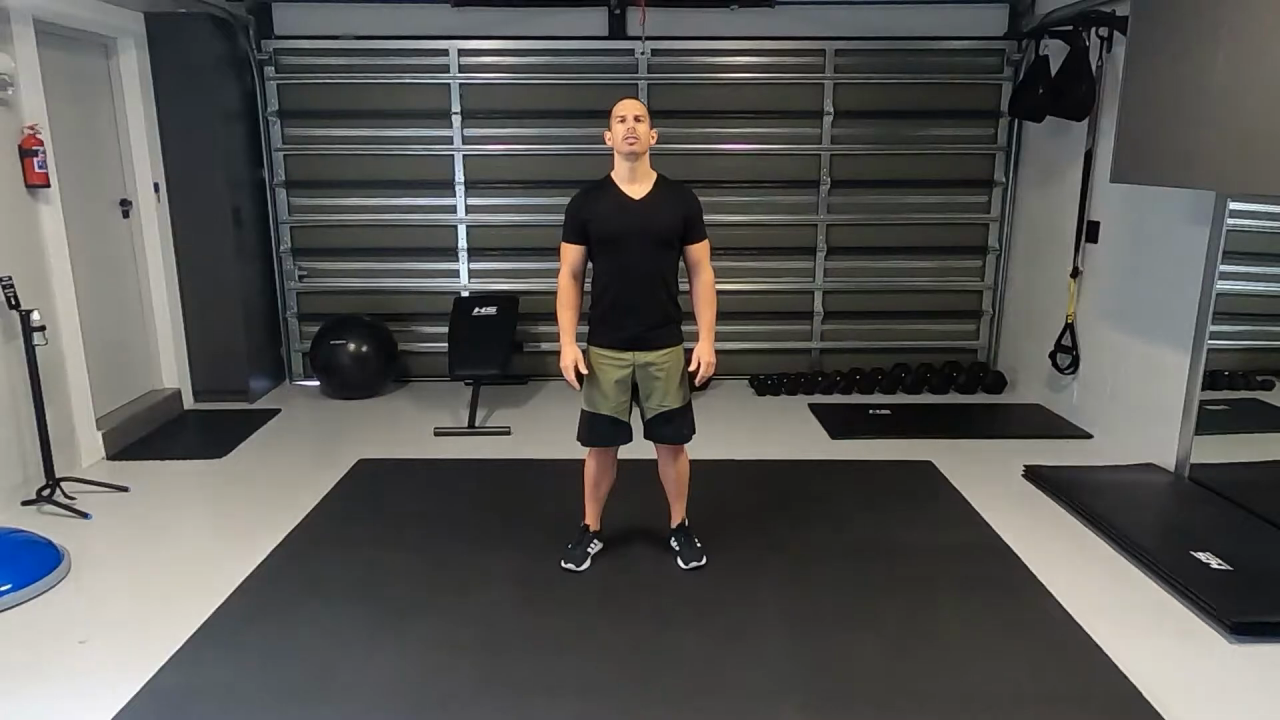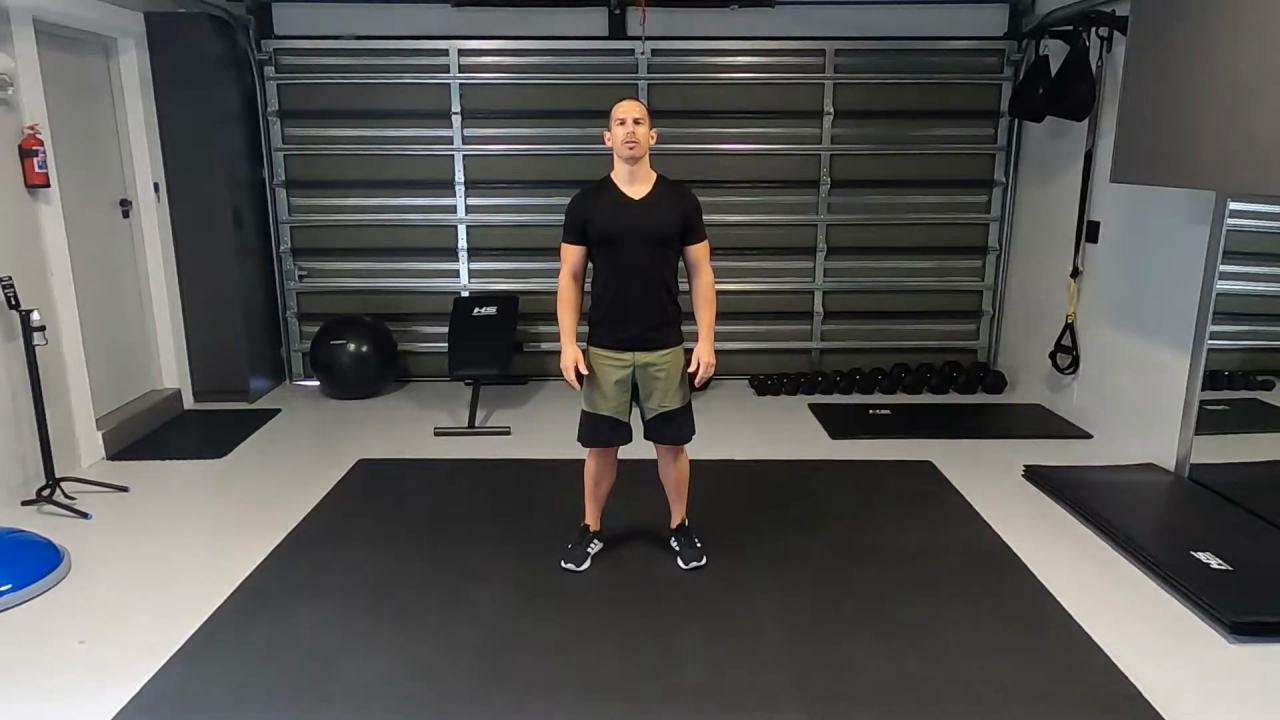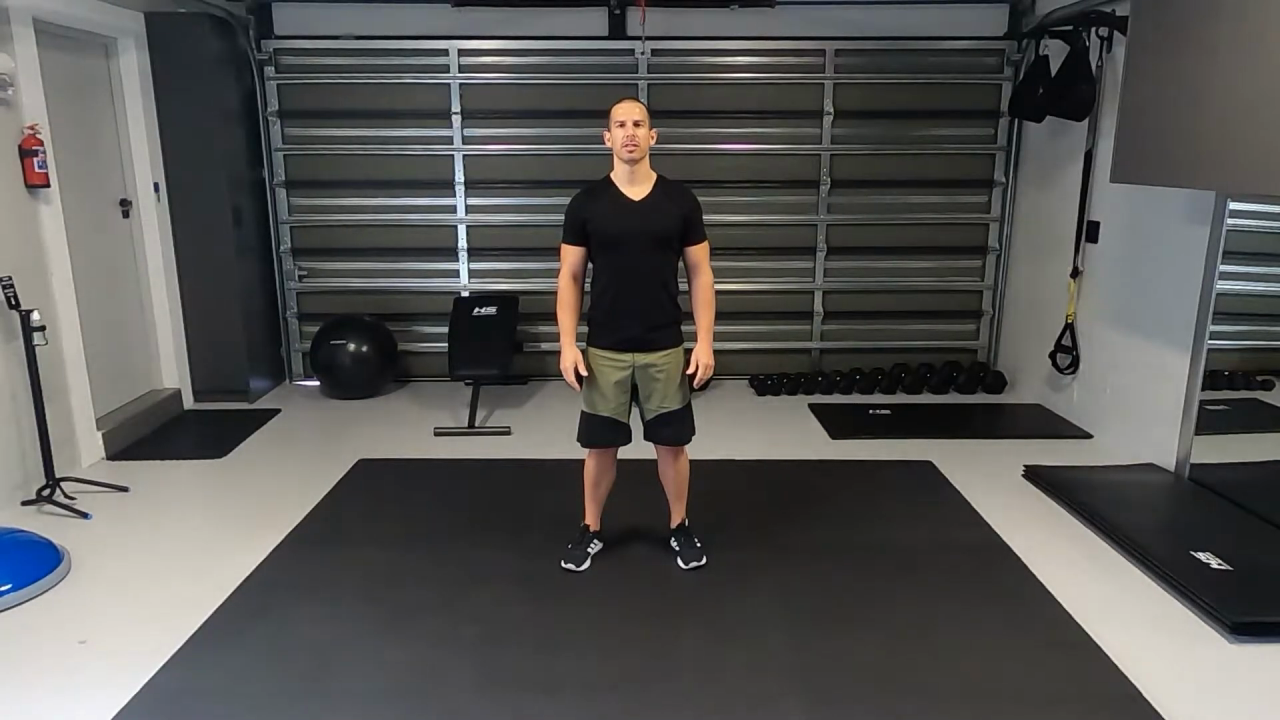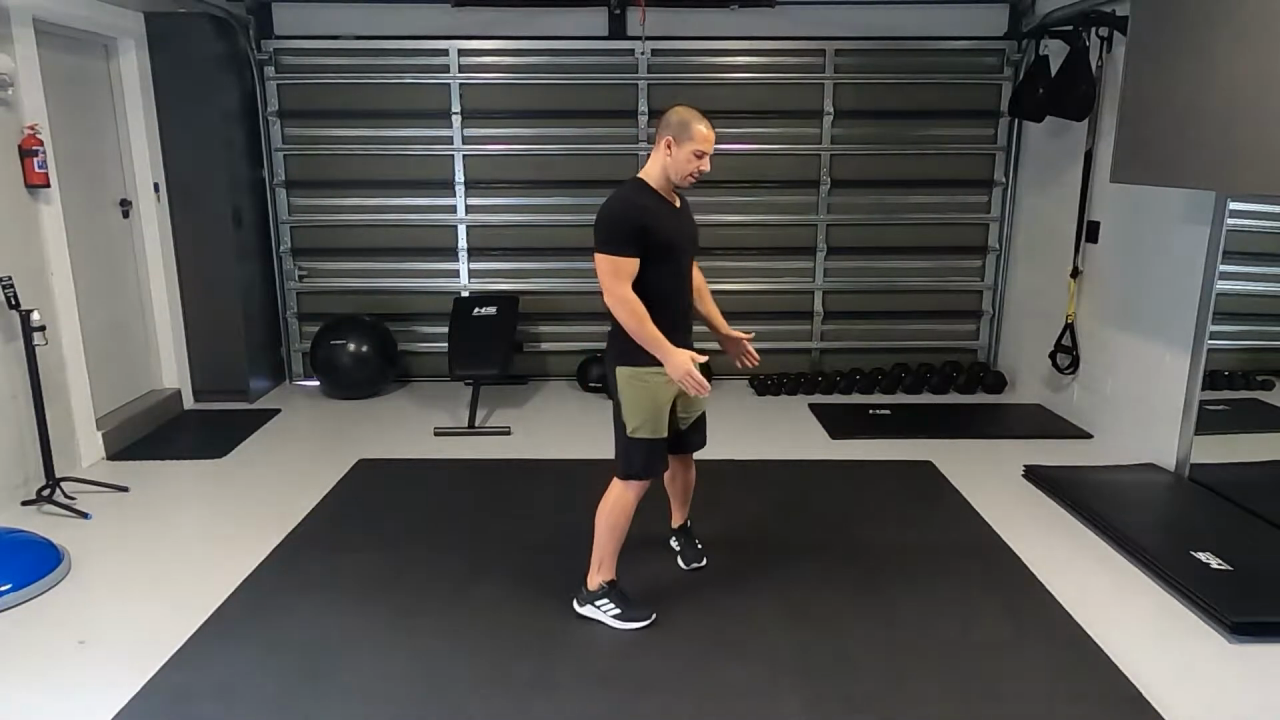
dt=1s
person 1, frame 1
left shoulder: (680, 199)
right shoulder: (587, 202)
left elbow: (701, 272)
right elbow: (570, 275)
left wrist: (706, 339)
right wrist: (568, 343)
left hip: (665, 347)
right hip: (605, 348)
left knee: (671, 442)
right knee: (601, 444)
left ankle: (679, 527)
right ankle: (590, 530)
person 1, frame 2
left shoulder: (680, 199)
right shoulder: (587, 203)
left elbow: (700, 272)
right elbow: (570, 276)
left wrist: (706, 340)
right wrist: (568, 343)
left hip: (665, 348)
right hip: (605, 349)
left knee: (672, 443)
right knee: (601, 445)
left ankle: (679, 527)
right ankle: (590, 529)
person 1, frame 3
left shoulder: (680, 200)
right shoulder: (587, 203)
left elbow: (700, 273)
right elbow: (570, 276)
left wrist: (705, 341)
right wrist: (568, 344)
left hip: (665, 348)
right hip: (604, 349)
left knee: (672, 443)
right knee: (601, 445)
left ankle: (679, 527)
right ankle: (590, 529)
person 1, frame 4
left shoulder: (680, 204)
right shoulder: (625, 208)
right elbow: (617, 293)
left wrist: (722, 331)
right wrist: (668, 354)
left hip: (678, 355)
right hip: (640, 363)
left knee: (683, 452)
right knee: (635, 474)
left ankle: (680, 527)
right ankle: (597, 587)
